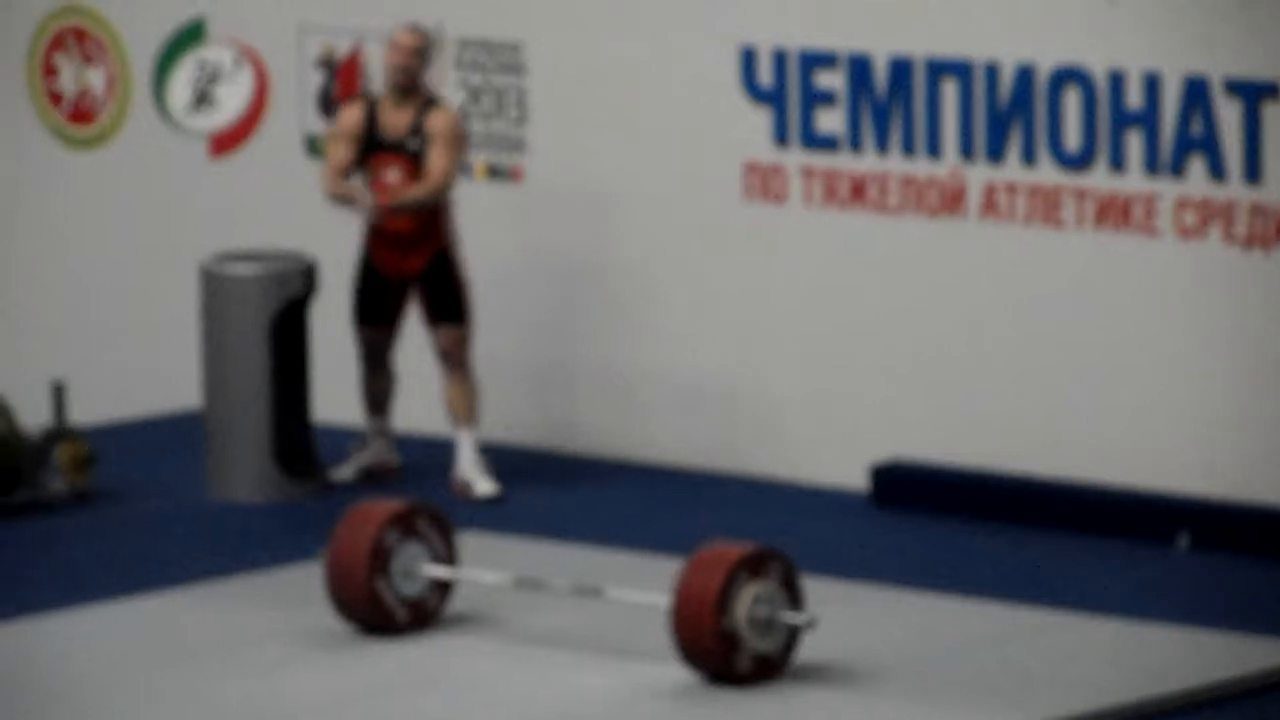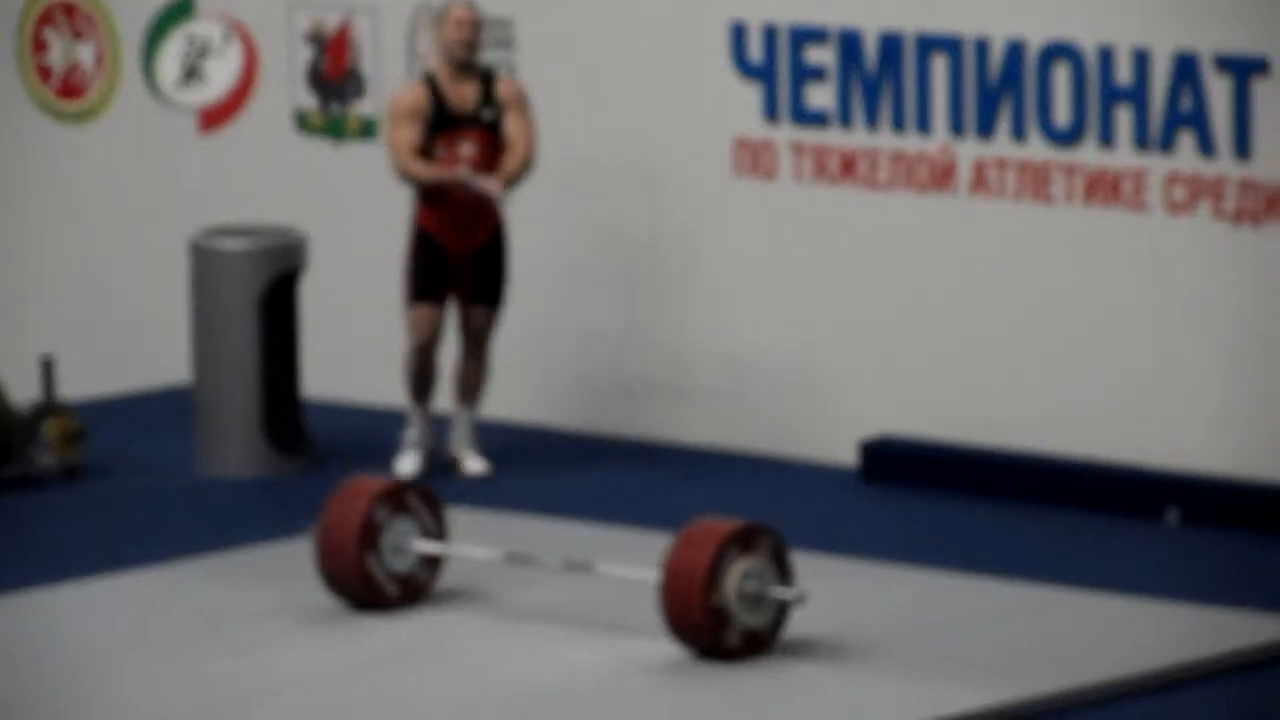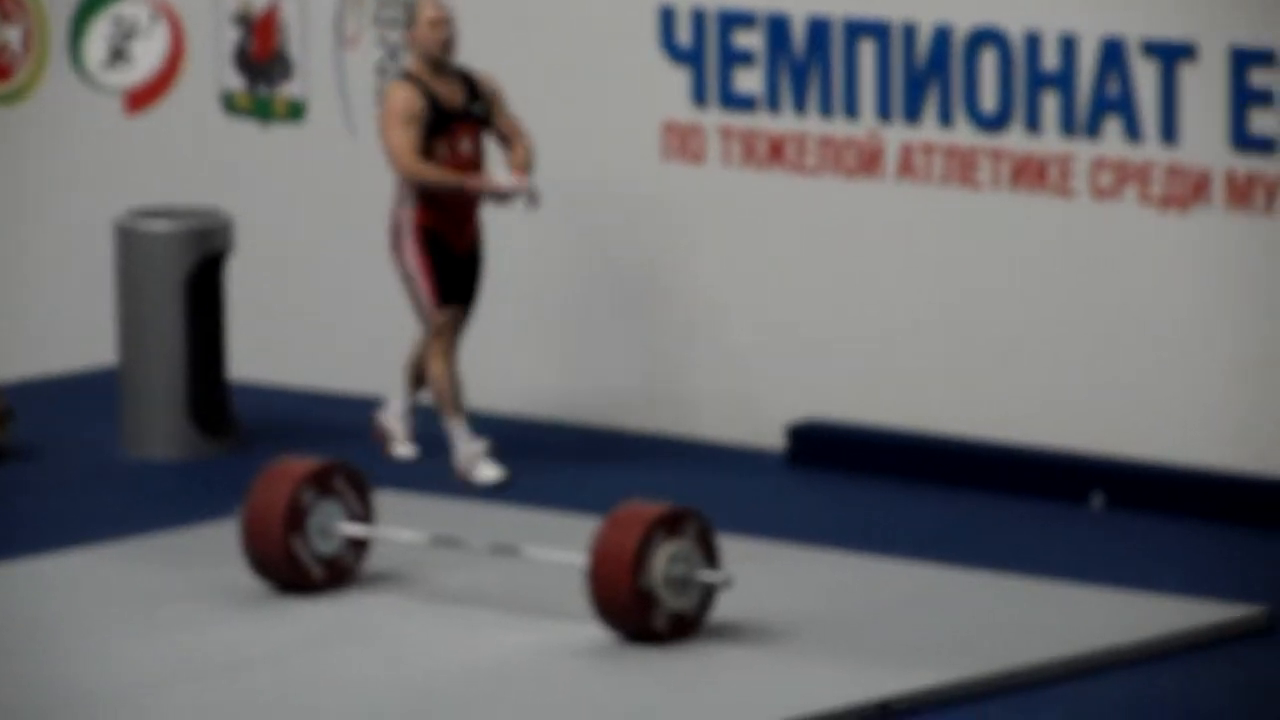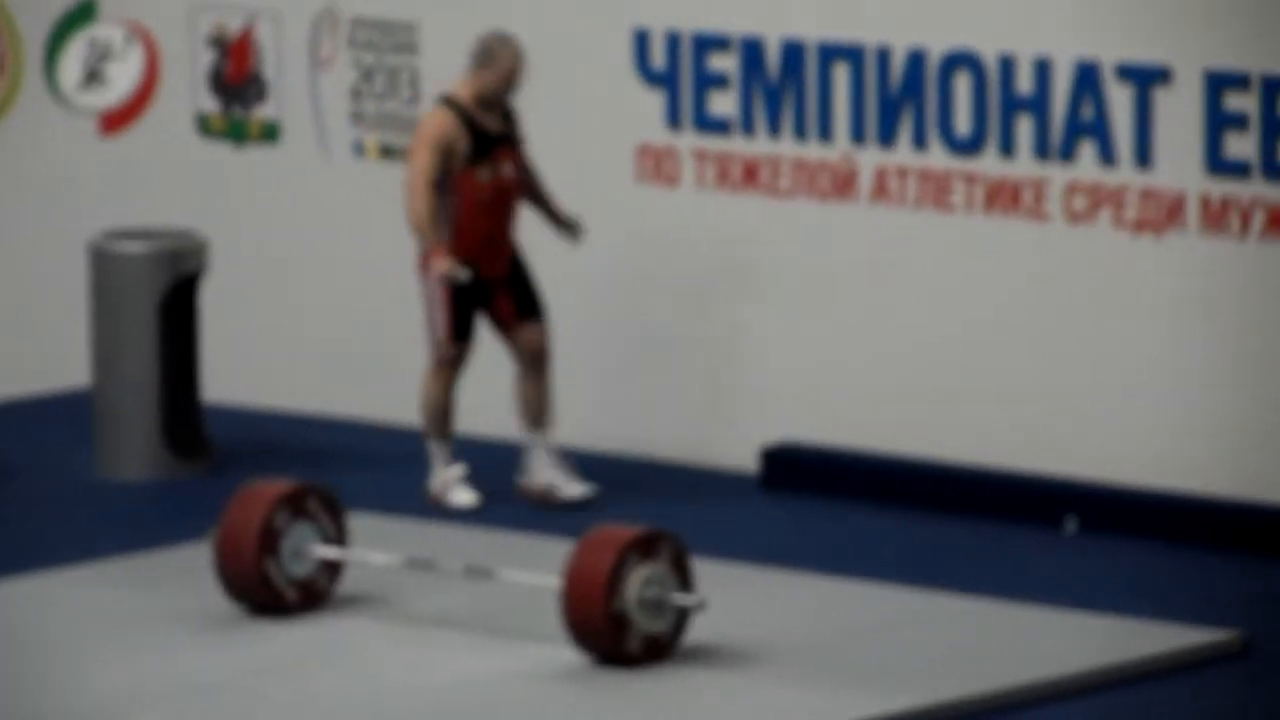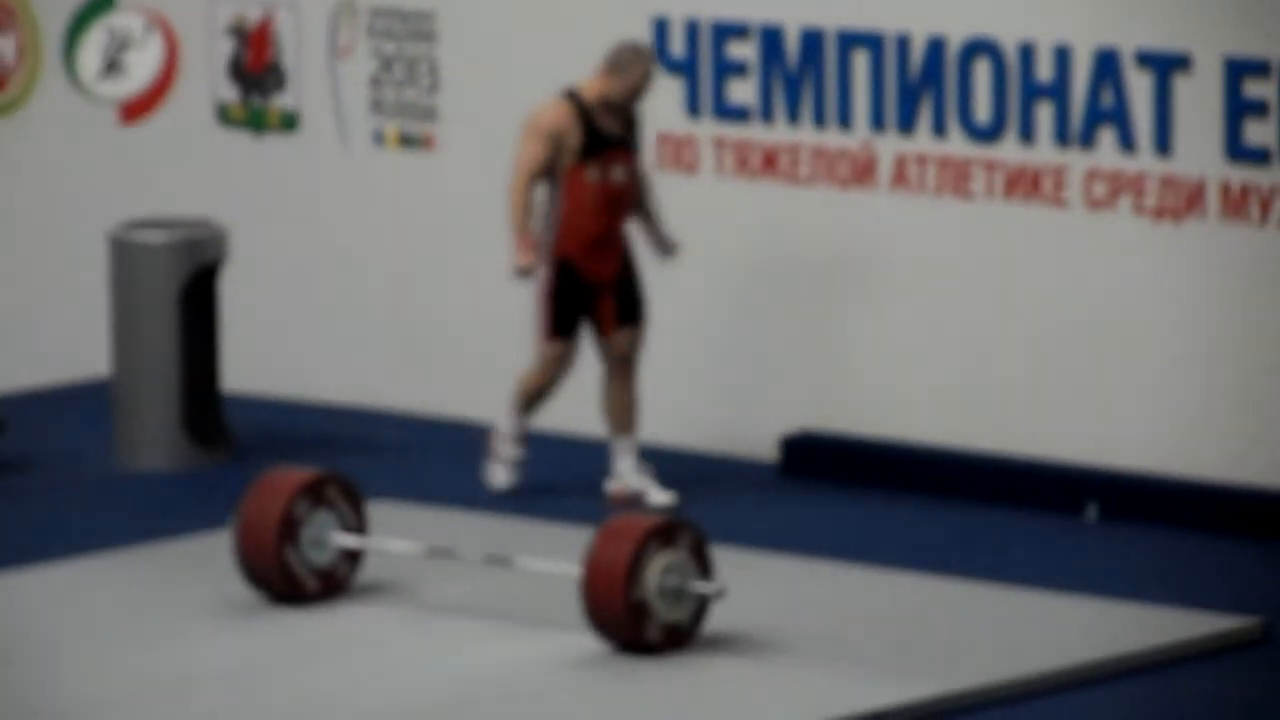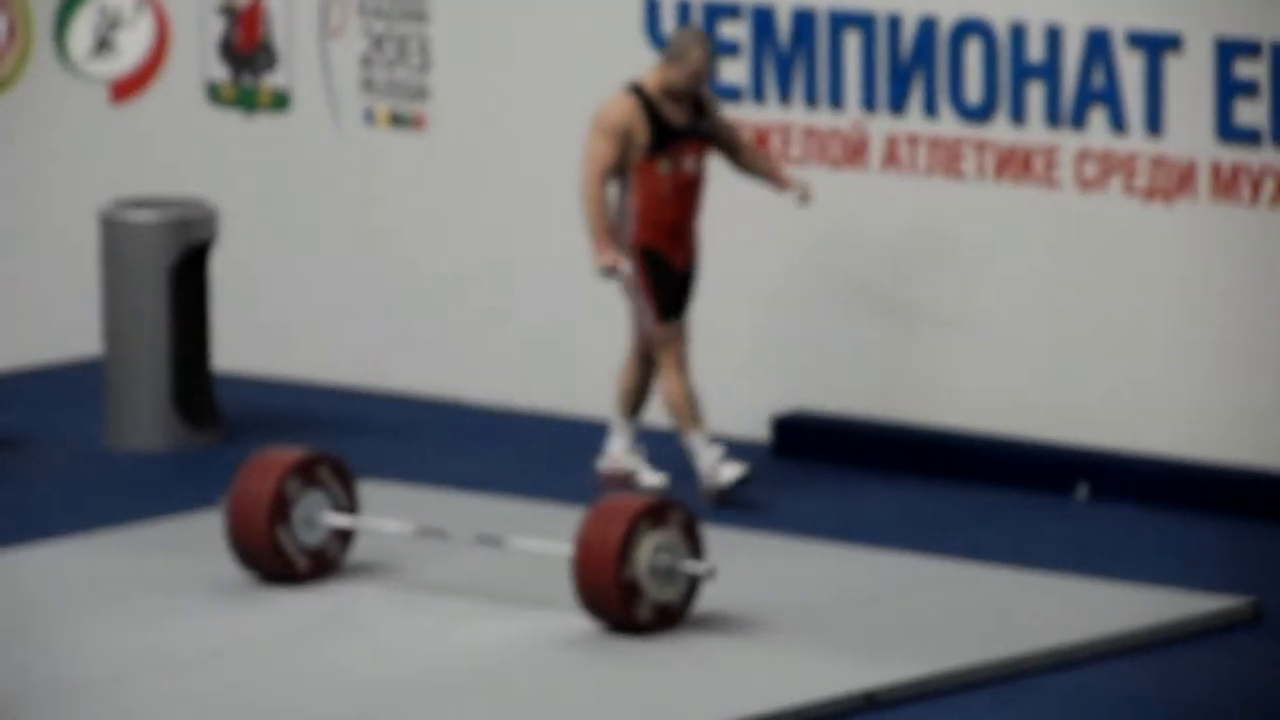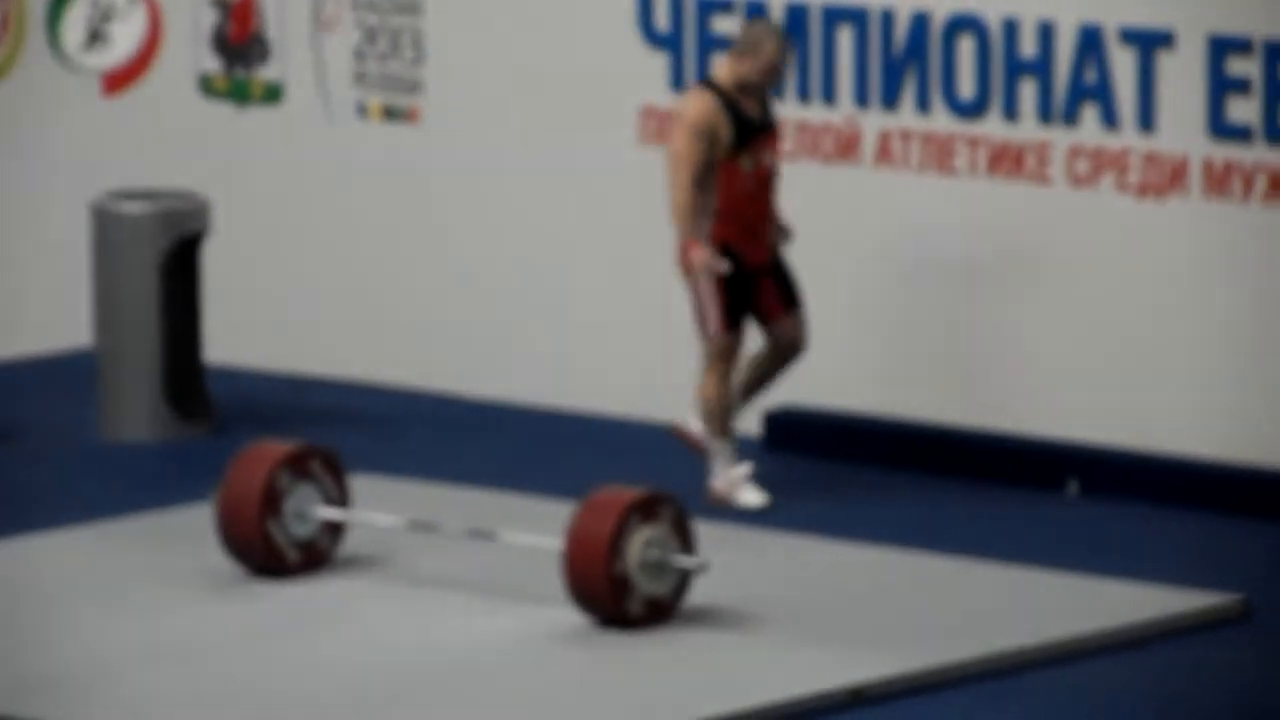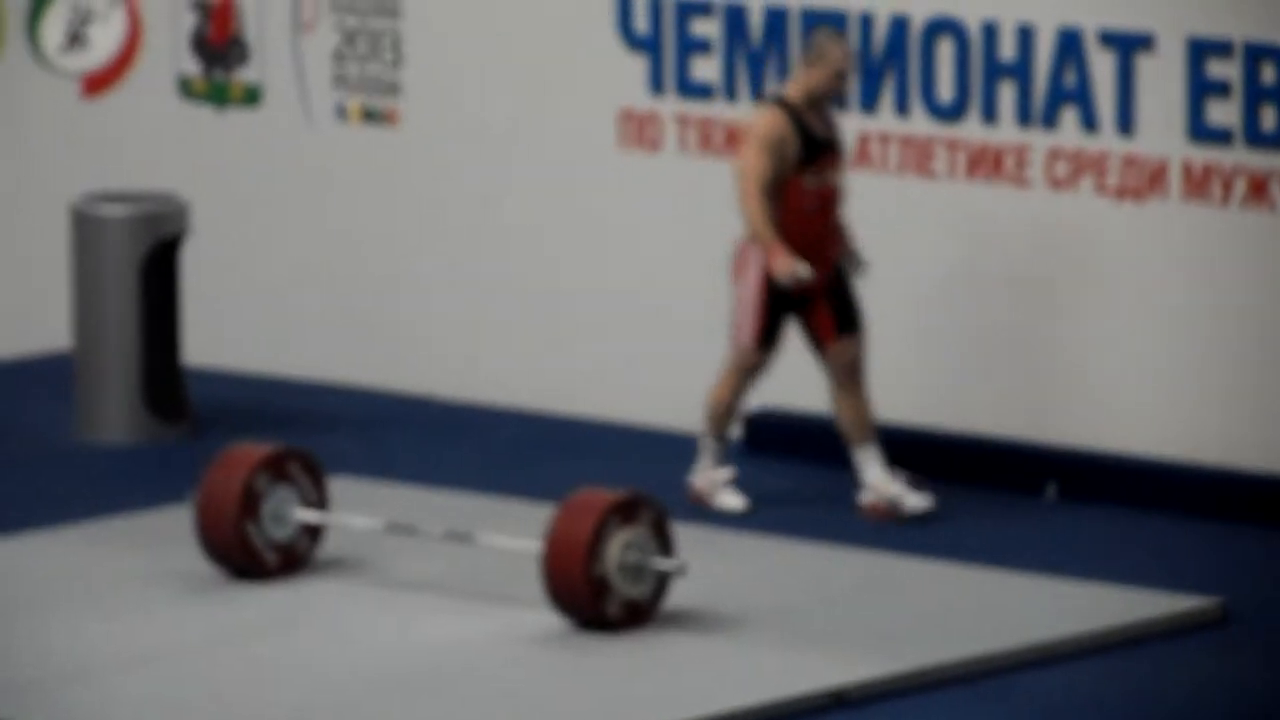
dt=0.4s
person 1, frame 1
left shoulder: (441, 120)
right shoulder: (353, 117)
left elbow: (436, 187)
right elbow: (332, 179)
left wrist: (381, 201)
right wrist: (352, 194)
left hip: (434, 249)
right hip: (381, 250)
left knee: (453, 353)
right knee: (372, 349)
left ankle: (468, 463)
right ankle: (379, 447)
person 1, frame 2
left shoulder: (504, 91)
right shoulder: (413, 97)
left elbow: (523, 151)
right elbow: (403, 163)
left wrist: (494, 183)
right wrist: (456, 177)
left hip: (485, 230)
right hip: (433, 230)
left knee: (478, 335)
right knee: (422, 336)
left ankle: (462, 438)
right ankle: (417, 429)
person 1, frame 3
left shoulder: (479, 86)
right shoulder: (403, 97)
left elbow: (516, 139)
right elbow: (410, 168)
left wrist: (518, 177)
right wrist: (476, 185)
left hip: (465, 227)
right hip: (420, 228)
left knee: (444, 333)
right knee: (443, 333)
left ankle: (394, 414)
right ankle: (465, 449)
person 1, frame 4
left shoulder: (504, 113)
right shoulder: (441, 123)
right elbow: (419, 192)
left wrist: (555, 216)
right wrist: (435, 253)
left hip: (501, 255)
right hip: (455, 261)
left knee: (535, 350)
right knee: (448, 362)
left ankle: (541, 468)
right ankle: (443, 472)
person 1, frame 5
left shoulder: (627, 117)
right shoulder: (557, 117)
right elbow: (523, 180)
left wrist: (654, 229)
right wrist: (523, 245)
left hip: (613, 255)
right hip: (564, 256)
left knee: (624, 356)
right knee: (554, 362)
left ankle: (627, 474)
right ankle: (509, 434)
person 1, frame 6
left shoulder: (699, 105)
right shoulder: (623, 111)
left elbow: (736, 146)
right elbow: (594, 180)
left wrist: (784, 181)
right wrist: (603, 245)
left hip: (681, 244)
right hip: (639, 248)
left knee: (648, 348)
right knee: (672, 353)
left ankle: (618, 452)
right ankle: (708, 462)
person 1, frame 7
left shoulder: (758, 97)
right shoulder: (701, 108)
right elbow: (683, 182)
left wrist: (773, 219)
right wrist: (694, 246)
left hip: (757, 243)
right hip: (718, 247)
left knee: (790, 340)
right knee: (723, 354)
left ankle: (708, 423)
right ankle: (725, 472)
person 1, frame 8
left shoulder: (824, 118)
right shoulder: (770, 123)
right elbow: (752, 195)
left wrist: (843, 242)
right wrist: (778, 254)
left hip: (821, 265)
right hip: (770, 265)
left knee: (848, 369)
right knee: (744, 367)
left ankle: (876, 485)
right ankle: (706, 470)
